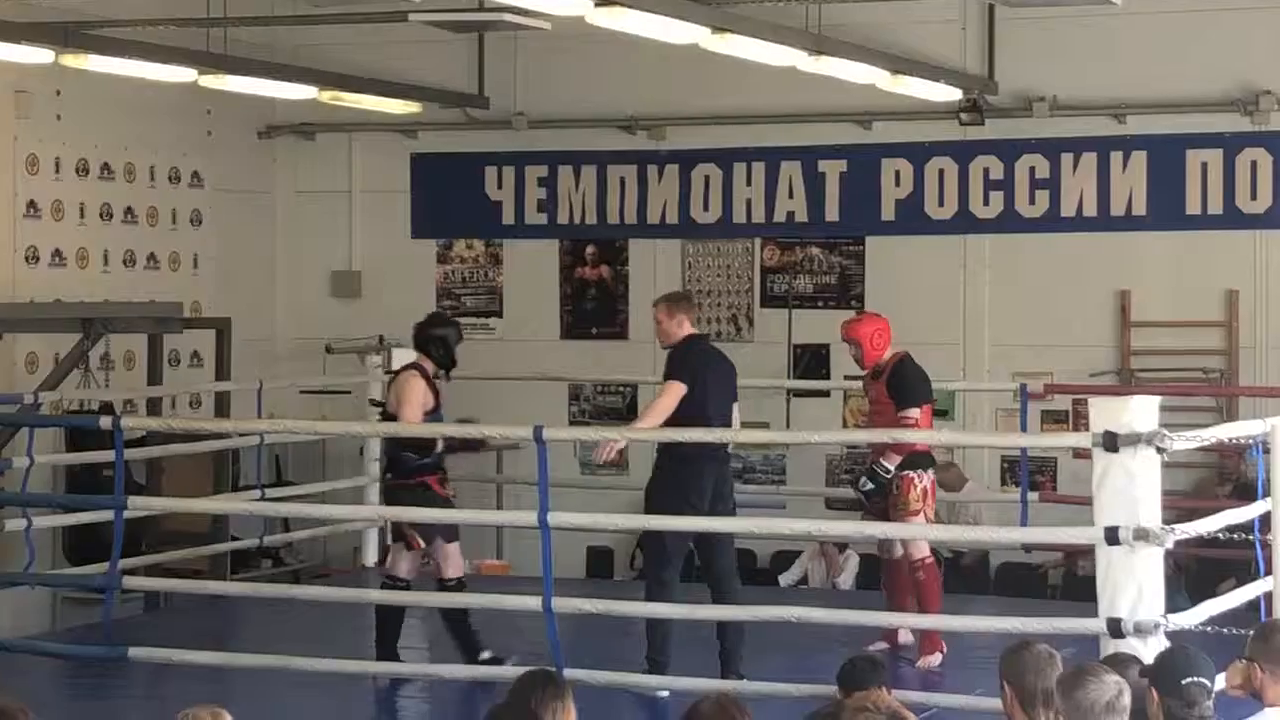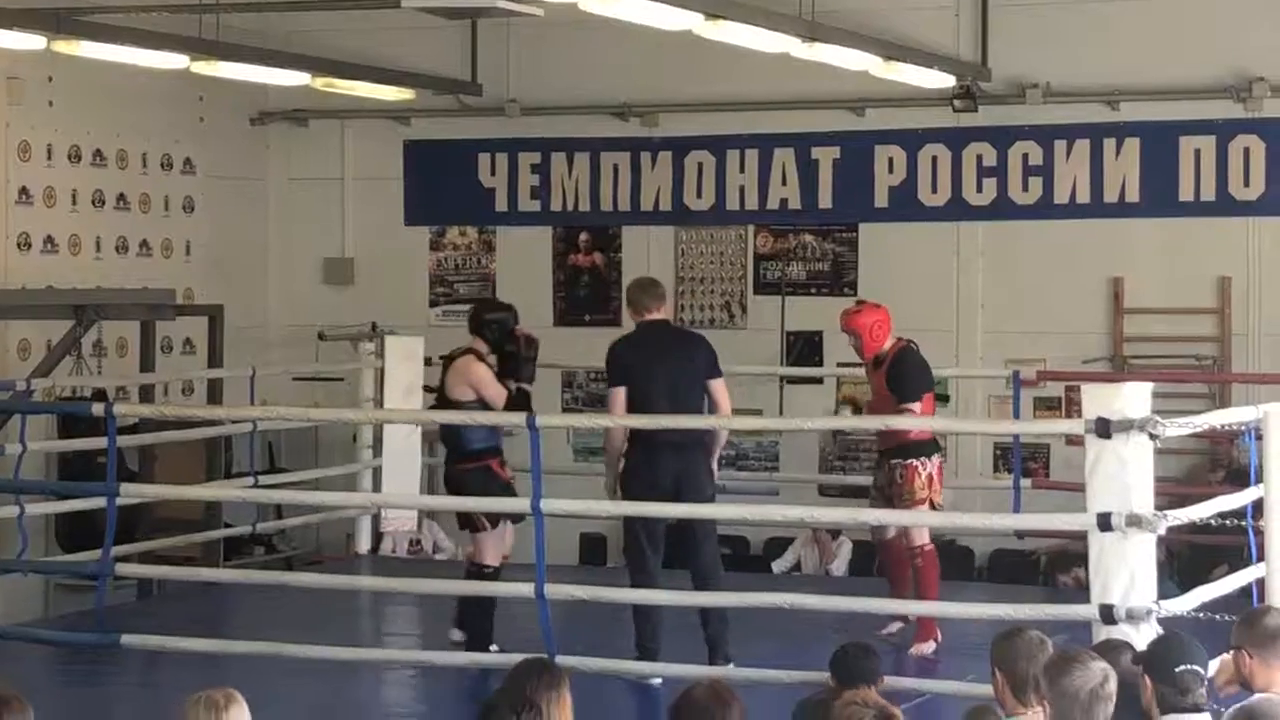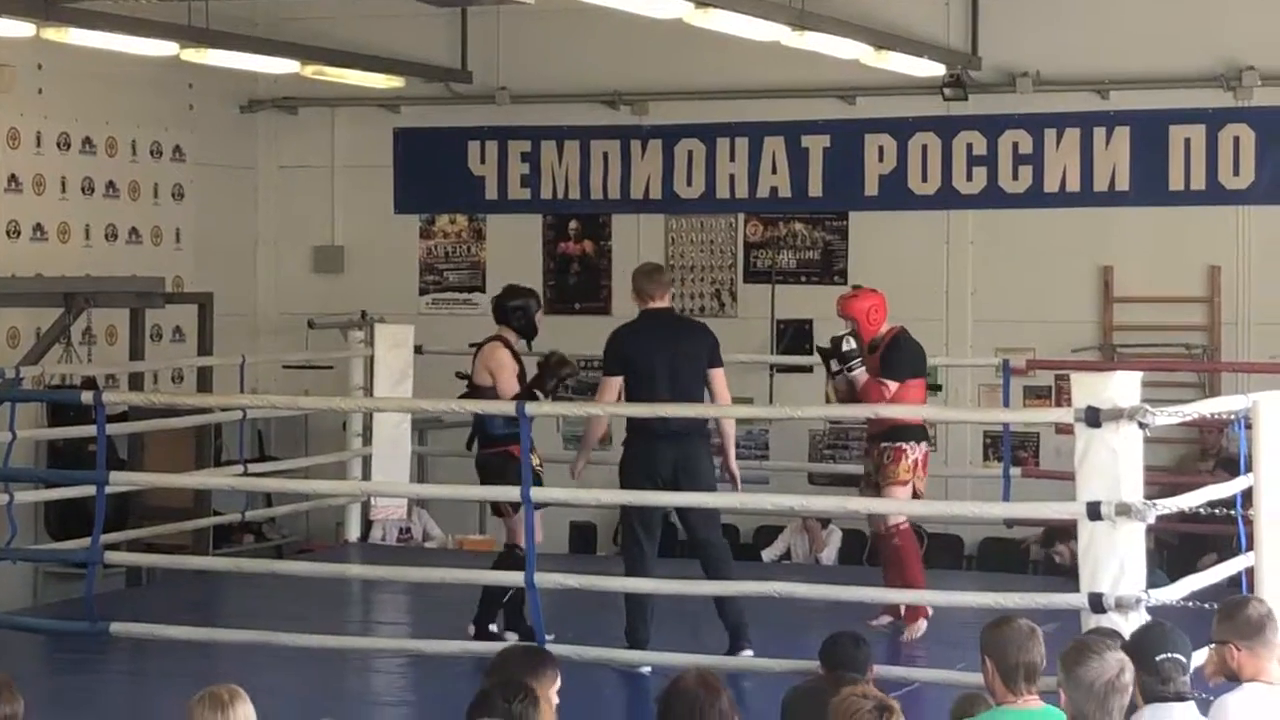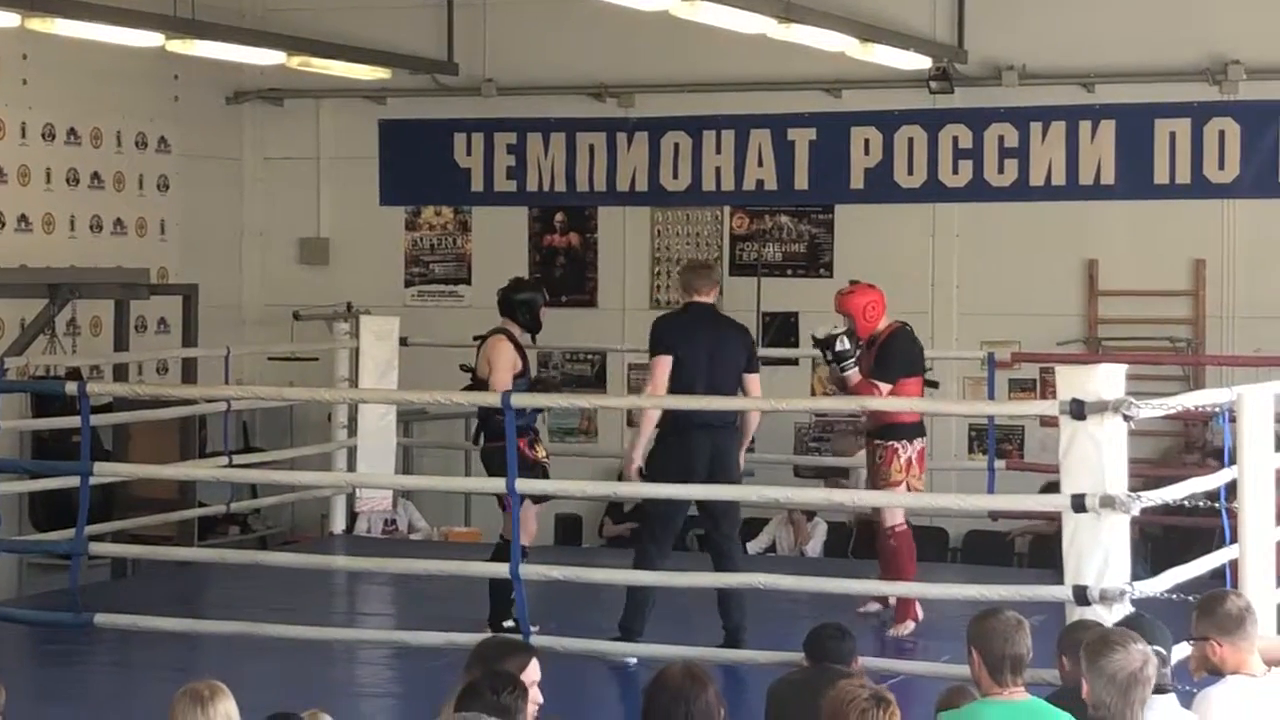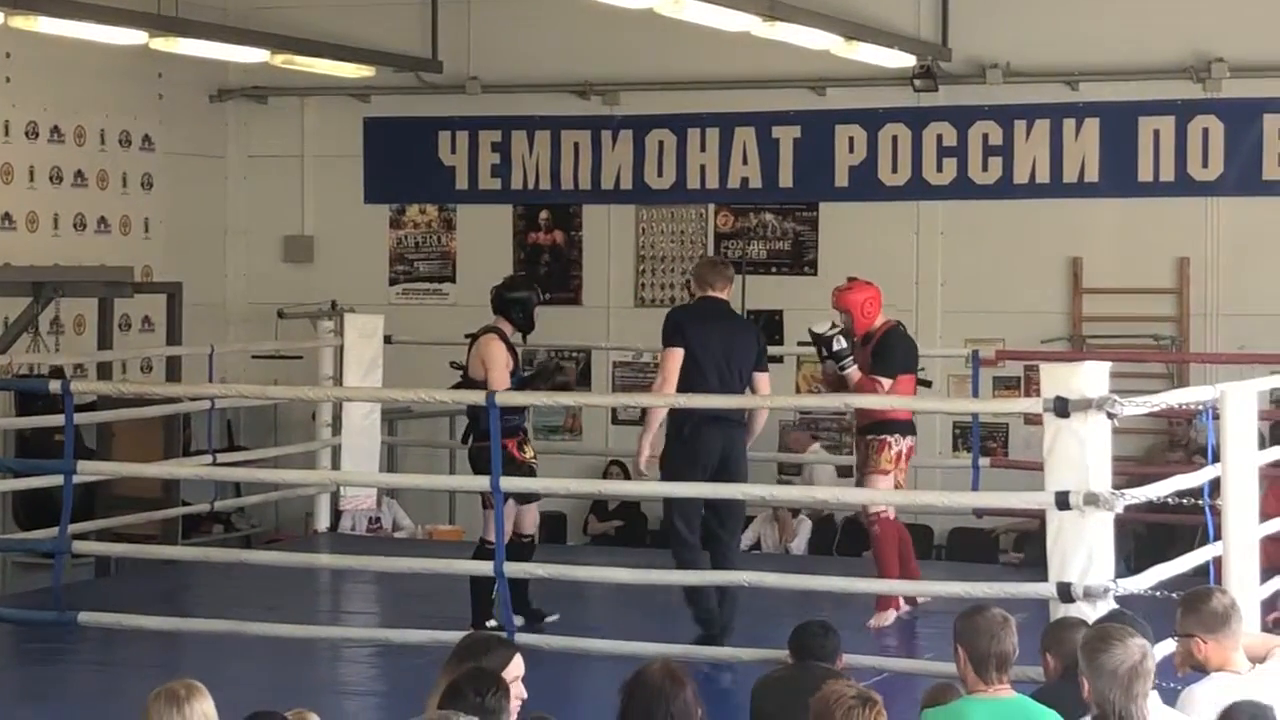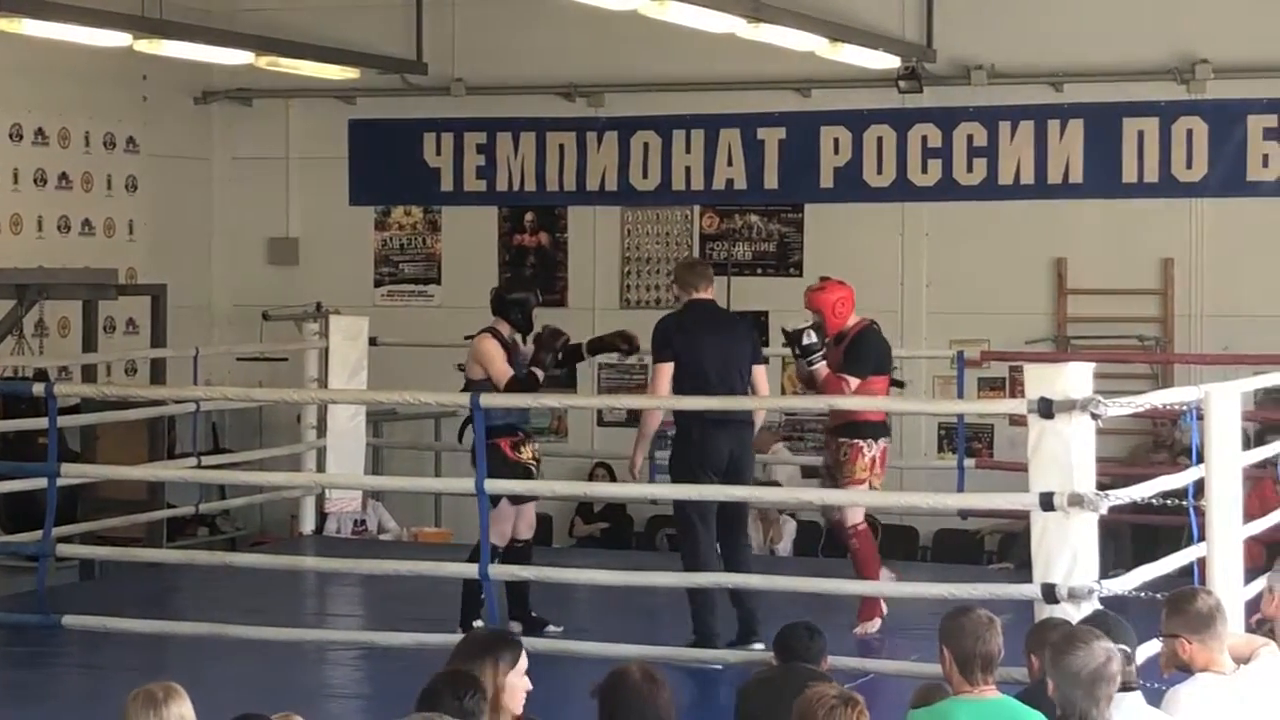
dt=0.4s
person 1, frame 1
left shoulder: (684, 355)
right shoulder: (724, 362)
left elbow: (666, 402)
left wrist: (621, 437)
left hip: (681, 473)
right hip: (718, 474)
left knee: (662, 574)
right knee: (724, 573)
left ankle: (658, 671)
right ankle: (732, 671)
person 1, frame 2
left shoulder: (623, 350)
right shoulder: (697, 344)
left elbow: (617, 421)
right elbow: (723, 409)
left wrist: (613, 470)
right wrist: (712, 456)
left hip: (647, 462)
right hip: (693, 461)
left knee: (645, 563)
right knee: (705, 559)
left ankle: (649, 658)
right ankle: (720, 654)
person 1, frame 3
left shoulder: (624, 338)
right shoulder: (700, 333)
left elbow: (605, 406)
right elbow: (722, 400)
left wrist: (583, 455)
right wrist: (729, 455)
left hip: (645, 451)
right hip: (693, 449)
left knee: (640, 552)
right knee: (711, 544)
left ankle: (638, 647)
right ankle: (740, 637)
person 1, frame 4
left shoulder: (668, 326)
right shoulder: (739, 333)
left elbow: (657, 390)
right elbow: (754, 403)
left wrist: (636, 450)
right wrist: (740, 449)
left hip: (679, 441)
right hip: (723, 444)
left knee: (654, 543)
right knee: (726, 543)
left ankle: (630, 635)
right ankle: (735, 638)
person 1, frame 5
left shoulder: (681, 318)
right shoulder: (749, 330)
left elbow: (667, 383)
right elbow: (763, 403)
left wrist: (646, 439)
left hip: (692, 434)
right hip: (732, 438)
left knee: (684, 534)
right knee: (726, 539)
left ankle: (711, 626)
right ankle: (721, 633)
person 1, frame 6
left shoulder: (671, 327)
right shoulder: (742, 326)
left elbow: (659, 396)
right elbow: (762, 394)
left wrist: (639, 449)
left hip: (697, 440)
right hip: (739, 439)
left knee: (698, 541)
right knee: (736, 537)
left ankle: (707, 641)
right ankle: (749, 629)
person 2, frame 1
left shoulder: (417, 379)
right shoulder: (413, 381)
right elbow: (411, 442)
left wrist: (450, 440)
right wrist: (453, 441)
left hip: (413, 486)
right hip: (418, 488)
left knee: (399, 574)
right knee: (451, 571)
left ankle: (385, 655)
right ankle: (474, 655)
person 2, frame 2
left shoulder: (465, 361)
right shoulder: (473, 366)
left elbow: (494, 405)
right elbow: (515, 412)
left wrist: (510, 370)
right wrist: (524, 373)
left hip: (470, 467)
right hip: (478, 470)
left knee: (497, 549)
right knee: (489, 559)
left ankle: (467, 624)
right ankle: (480, 645)
person 2, frame 3
left shoulder: (501, 350)
right shoulder: (497, 352)
right elbow: (516, 406)
left wrist: (546, 378)
right wrist: (547, 382)
left hip: (508, 455)
right hip: (503, 456)
left knee: (522, 541)
right knee: (526, 543)
left ankle: (514, 624)
right ankle: (483, 623)
person 2, frame 4
left shoulder: (504, 343)
right shoulder: (502, 346)
right elbow: (500, 405)
left wrist: (535, 393)
right wrist: (535, 398)
left hip: (516, 448)
right hip: (510, 449)
left knee: (514, 536)
right knee: (521, 538)
left ankle: (502, 615)
right ankle: (500, 621)
person 2, frame 5
left shoulder: (495, 341)
right shoulder: (492, 344)
right elbow: (502, 403)
left wrist: (538, 381)
right wrist: (538, 384)
left hip: (509, 447)
right hip: (497, 449)
left knee: (526, 528)
right knee: (497, 537)
left ankle: (521, 607)
right ankle: (481, 621)
person 2, frame 6
left shoulder: (508, 343)
right shoulder: (485, 343)
left elbow: (556, 359)
right elbow: (517, 389)
left wrist: (603, 344)
right wrist: (542, 355)
left hip: (518, 447)
right hip: (499, 449)
left knee: (523, 533)
right knee: (498, 537)
left ankle: (521, 614)
right ankle: (470, 620)
person 3, frame 1
left shoulder: (906, 372)
right shoulder: (873, 375)
left elbow: (909, 433)
left wrist: (879, 471)
right wrist: (873, 471)
left hip: (910, 471)
right hip: (889, 472)
left knee: (915, 552)
right knee: (890, 552)
left ankle: (933, 640)
right ankle: (899, 629)
person 3, frame 2
left shoulder: (906, 362)
right shoulder: (878, 361)
left elbow: (908, 423)
left hip: (915, 458)
right hip: (891, 458)
left knee: (916, 540)
right knee: (884, 533)
left ankle: (928, 628)
person 3, frame 3
left shoulder: (902, 346)
right shoulder: (868, 349)
left elbow: (877, 397)
right elbow: (848, 400)
left wrist: (853, 362)
right wrist: (836, 367)
left hip: (904, 442)
right hip: (879, 443)
left knee: (893, 521)
right knee: (879, 527)
left ankle: (919, 604)
right ankle: (897, 602)
person 3, frame 4
left shoulder: (898, 343)
right shoulder: (873, 342)
left elbow: (871, 396)
right elbow: (852, 388)
left wrist: (846, 361)
right wrist: (834, 358)
left hip: (900, 439)
right hip: (881, 437)
left knee: (892, 520)
right knee: (882, 518)
left ankle: (908, 607)
person 3, frame 5
left shoulder: (894, 341)
right shoulder: (863, 340)
left elbow: (873, 394)
right elbow: (838, 386)
left wrist: (844, 359)
right wrist: (827, 354)
left hip: (891, 435)
right hip: (869, 434)
left knee: (875, 511)
right knee: (885, 515)
left ankle: (889, 599)
person 3, frame 6
left shoulder: (867, 340)
right shoulder: (839, 339)
left elbow: (840, 391)
right elbow: (815, 385)
left wrist: (814, 355)
right wrist: (800, 353)
left hip: (863, 437)
right hip: (841, 436)
left knee: (851, 520)
right knee: (835, 515)
left ankle: (873, 607)
right ankle: (876, 574)
